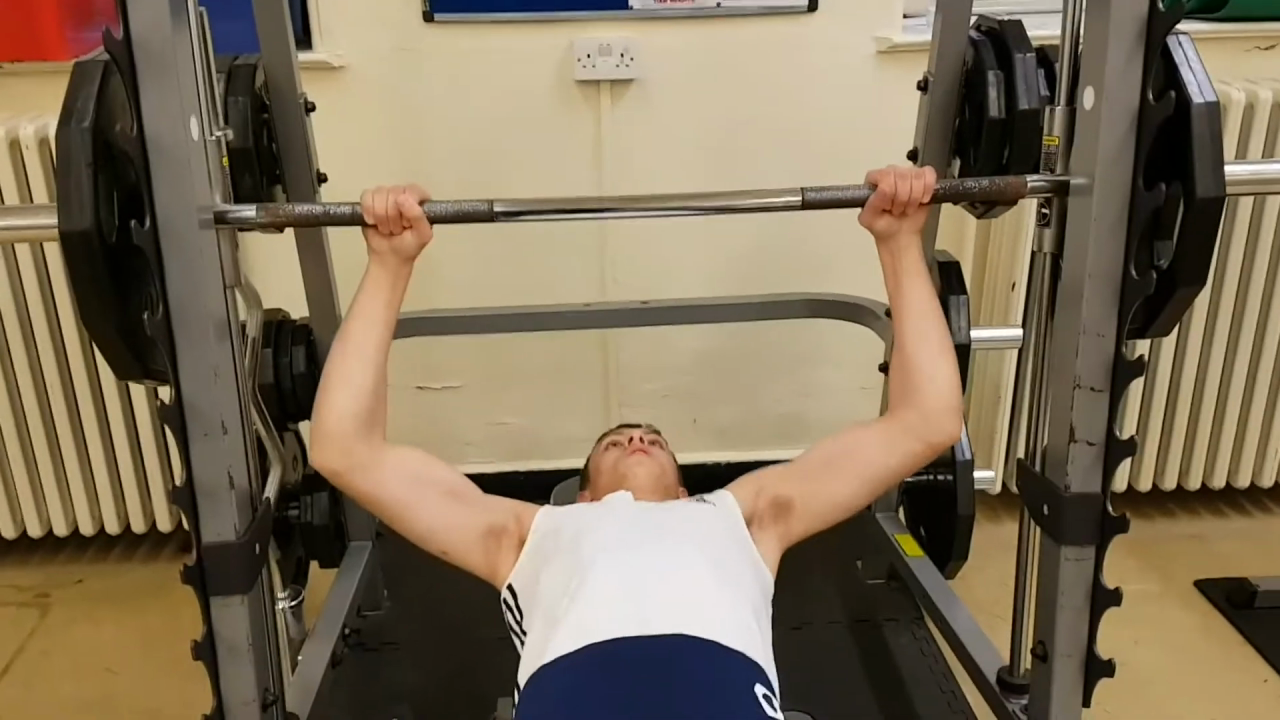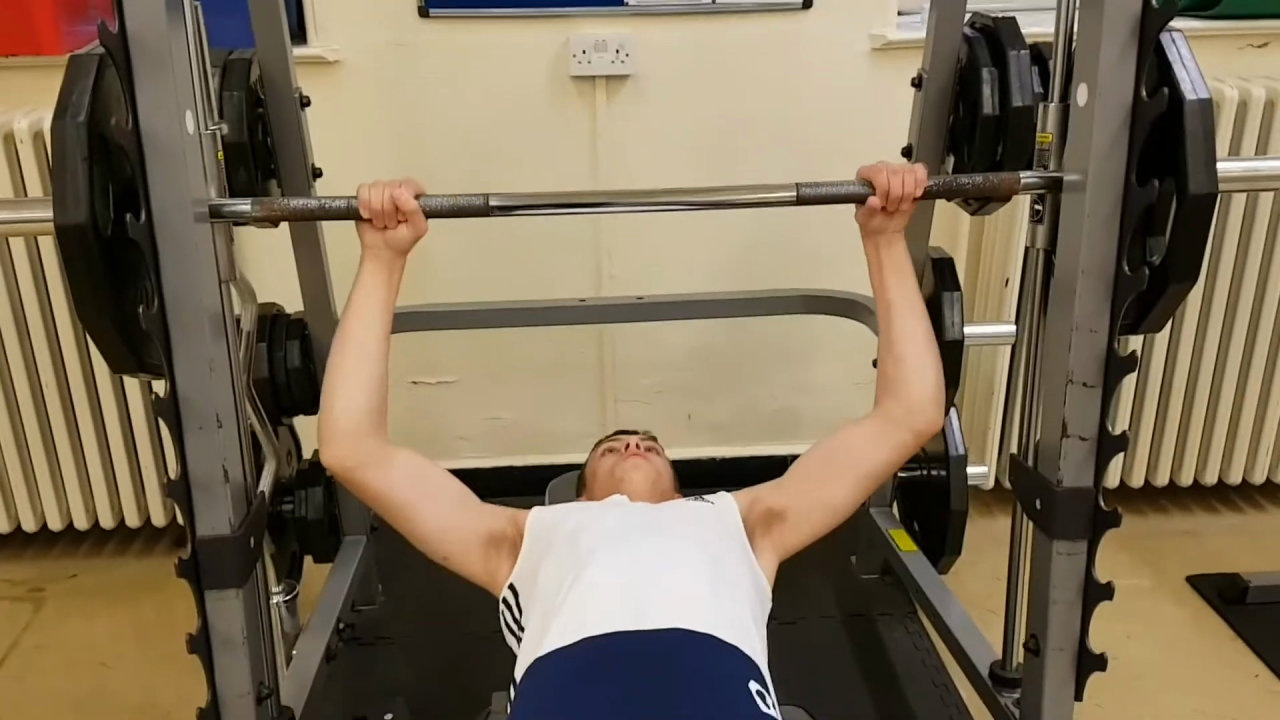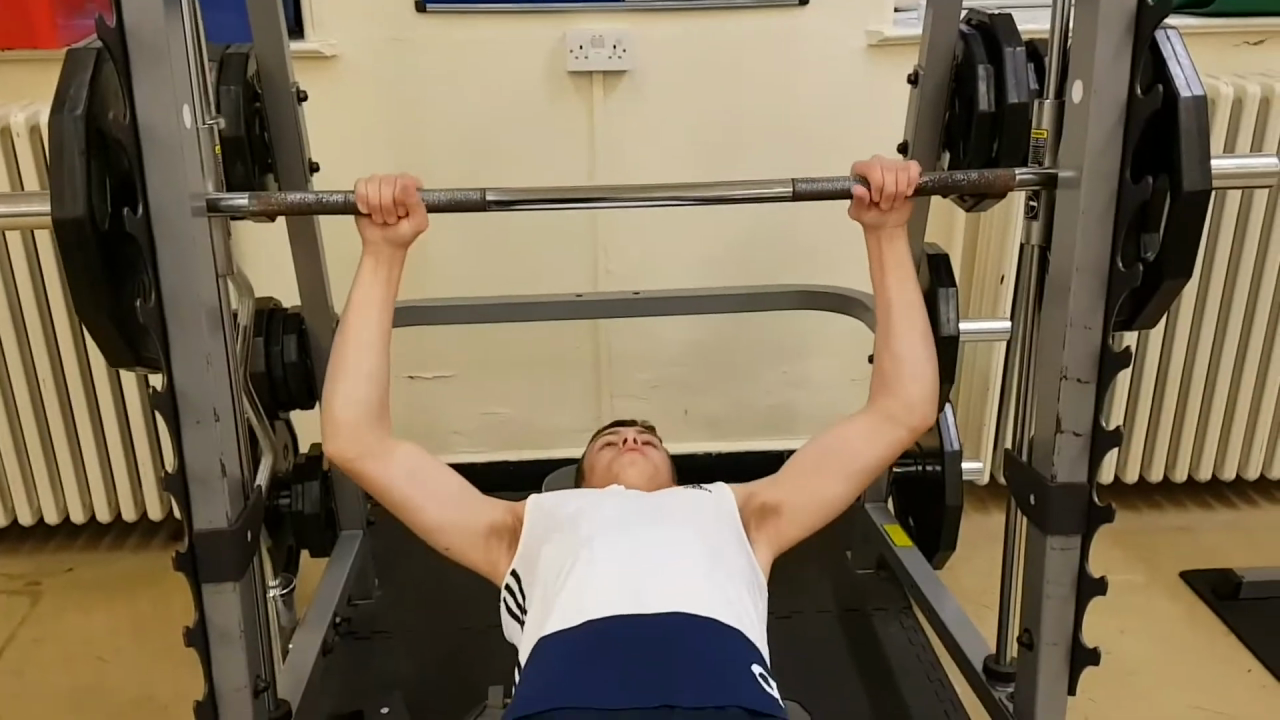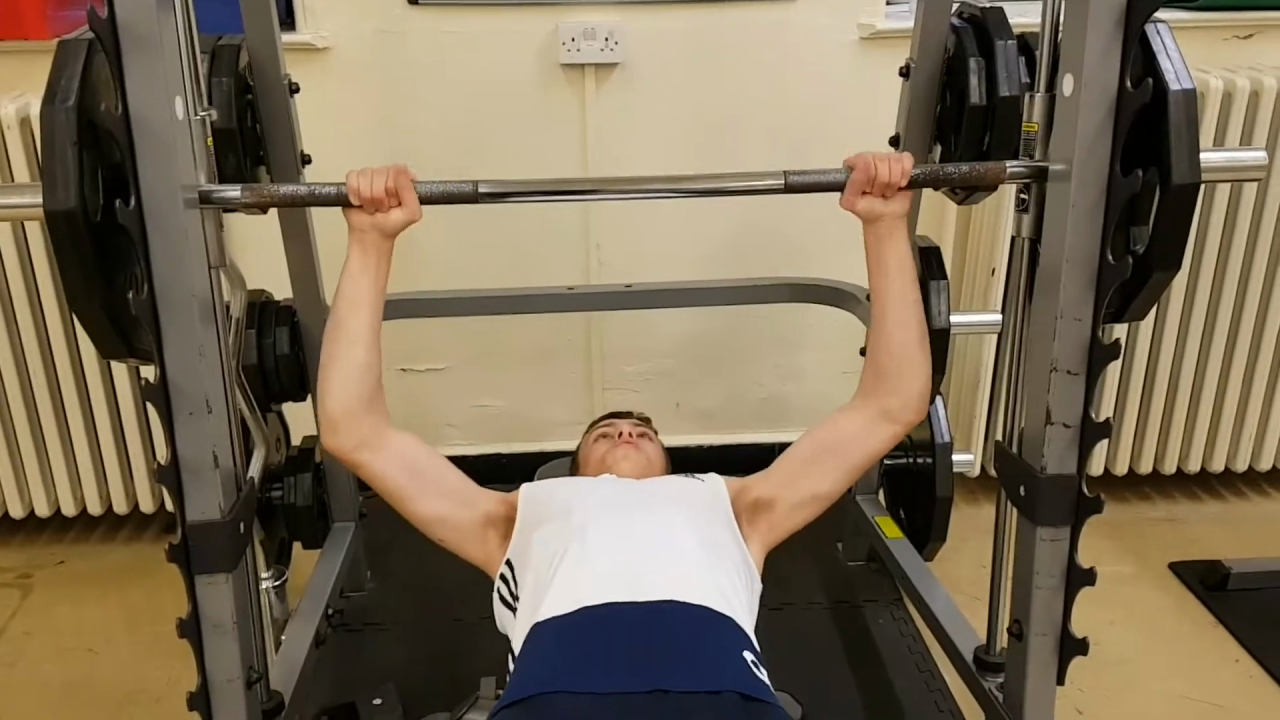
dt=0.2s
person 1, frame 1
left shoulder: (739, 514)
right shoulder: (531, 532)
left elbow: (928, 421)
right elbow: (344, 448)
left wrist: (899, 241)
right wrist: (390, 261)
person 1, frame 2
left shoulder: (736, 521)
right shoulder: (530, 535)
left elbow: (910, 415)
right elbow: (352, 447)
left wrist: (884, 239)
right wrist: (383, 256)
person 1, frame 3
left shoulder: (734, 512)
right shoulder: (528, 524)
left elbow: (903, 411)
right elbow: (355, 438)
left wrist: (886, 232)
right wrist: (384, 250)
person 1, frame 4
left shoulder: (727, 503)
right shoulder: (523, 513)
left elbow: (892, 406)
right elbow: (352, 429)
left wrist: (885, 224)
right wrist: (372, 238)
